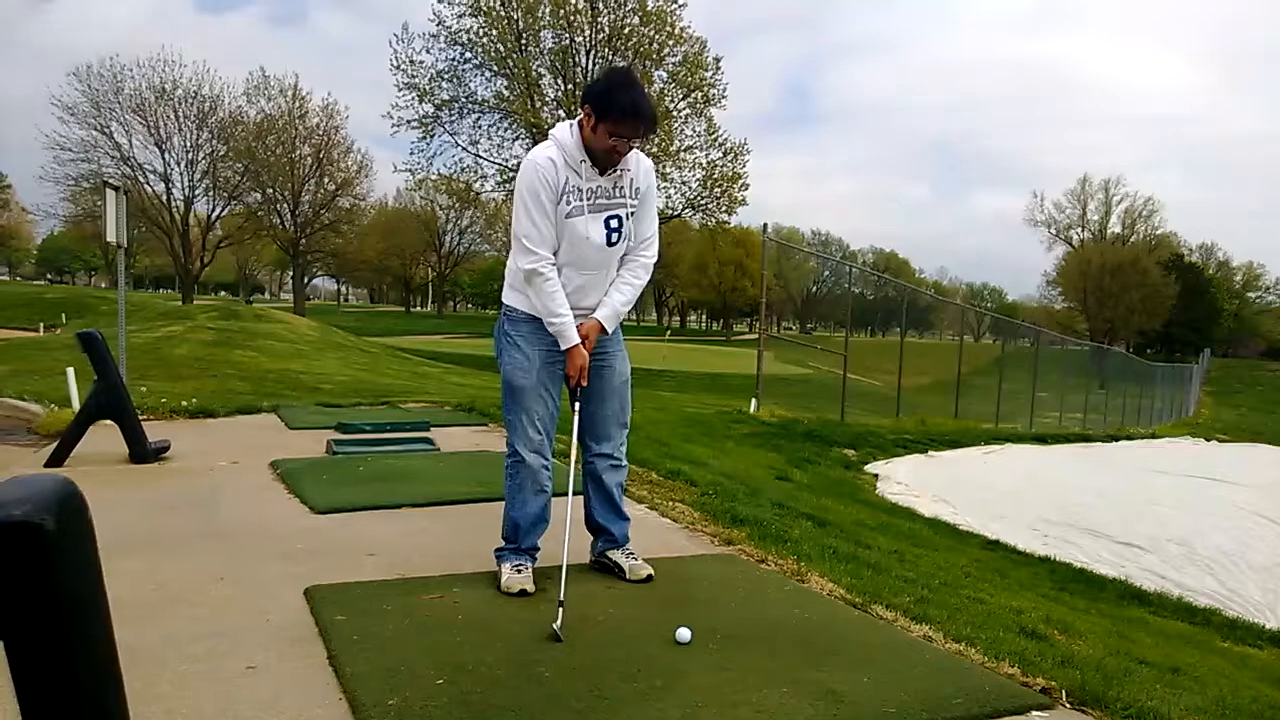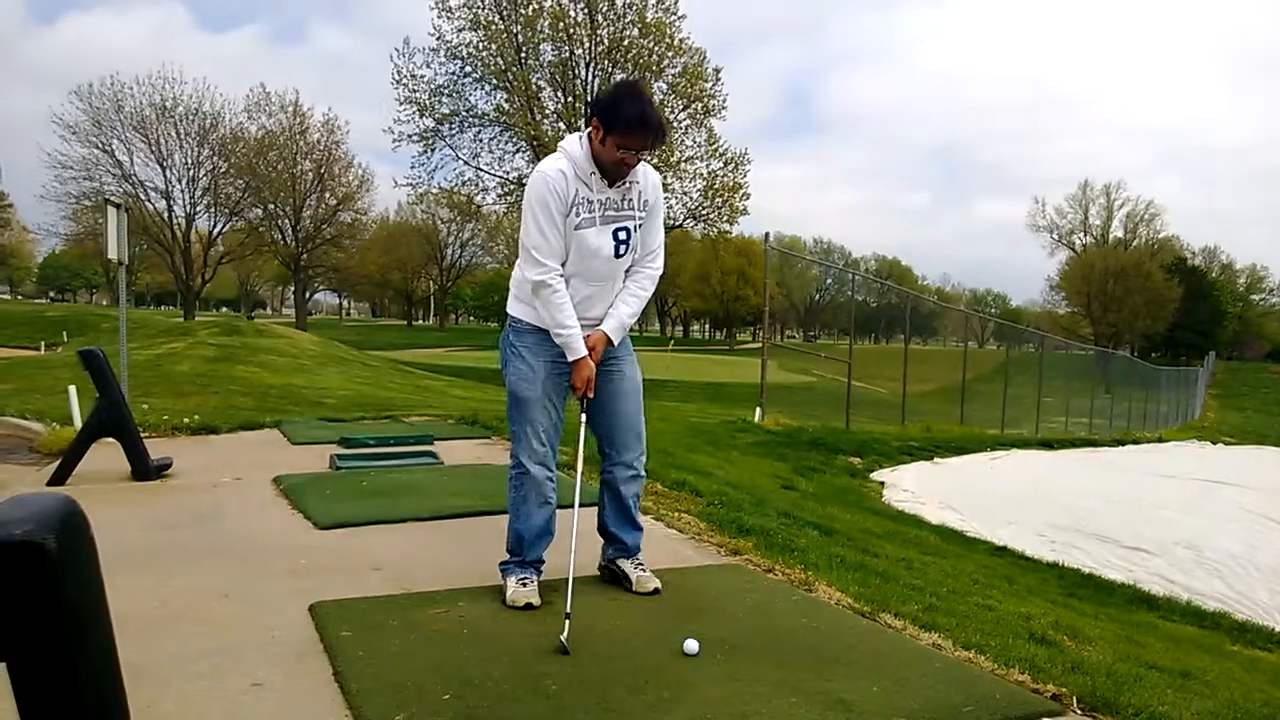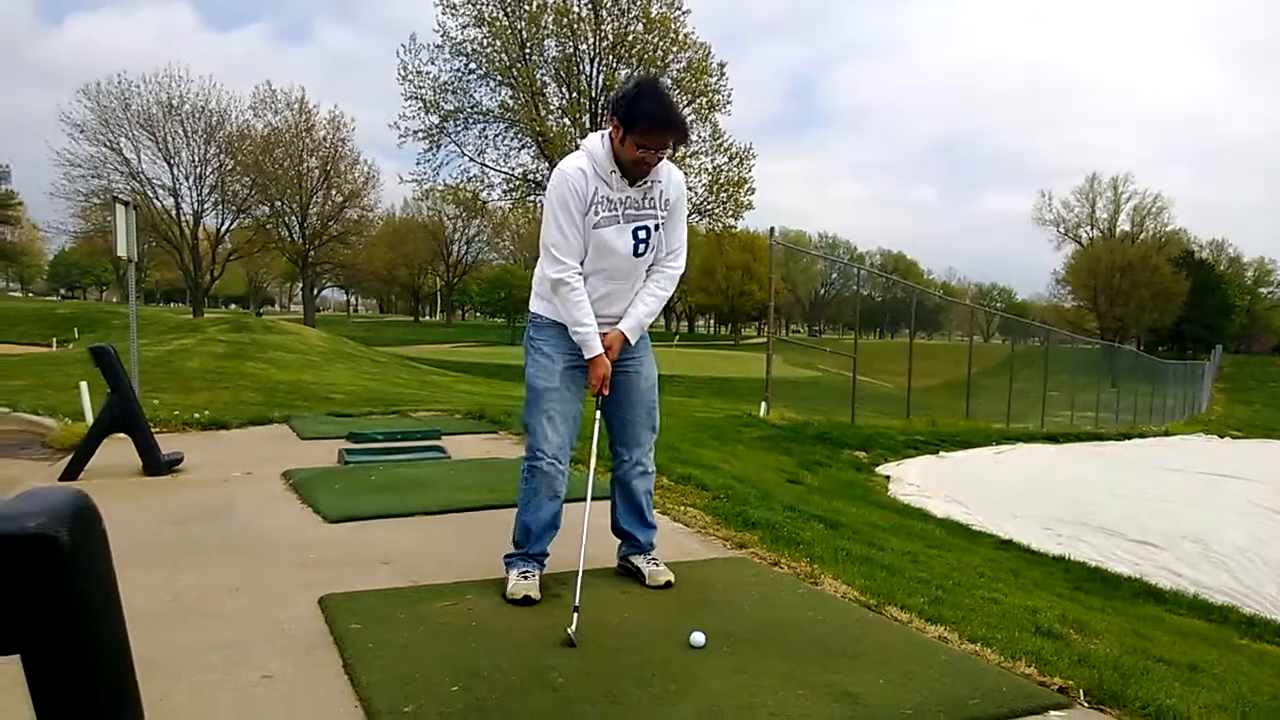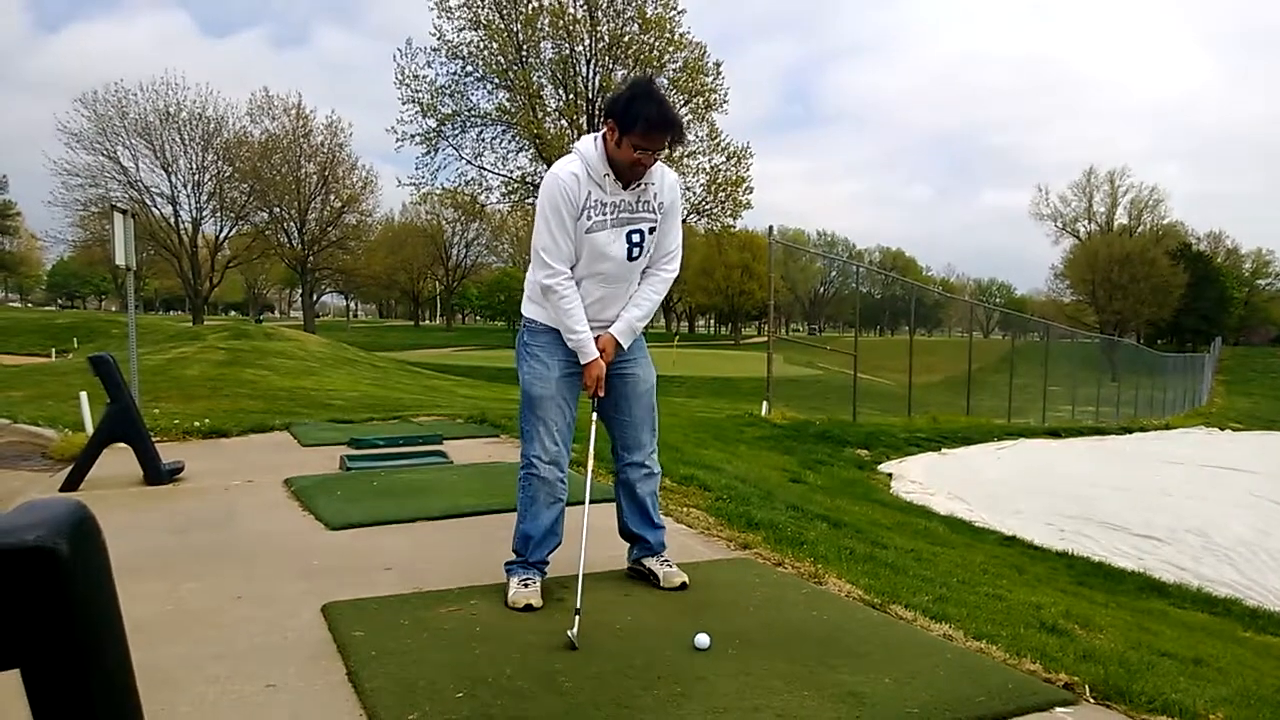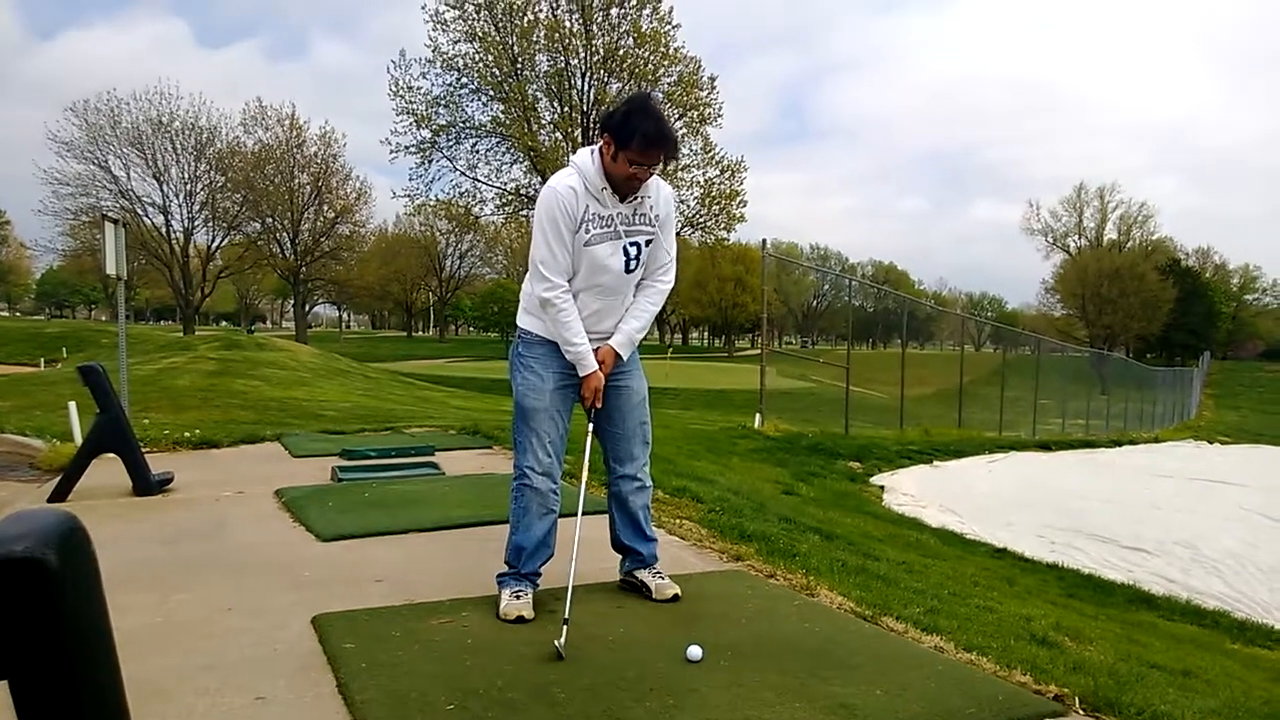
dt=0.4s
person 1, frame 1
left shoulder: (641, 171)
right shoulder: (543, 165)
left elbow: (642, 256)
right elbow: (534, 263)
left wrist: (600, 322)
right wrist: (568, 339)
left hip: (601, 324)
right hip: (535, 322)
left knee: (609, 445)
right knee: (531, 448)
left ankle: (612, 544)
right ankle: (518, 553)
person 1, frame 2
left shoulder: (648, 183)
right shoulder: (552, 176)
left elbow: (647, 267)
right elbow: (543, 273)
left wrist: (606, 333)
right wrist: (576, 351)
left hip: (609, 334)
right hip: (540, 332)
left knee: (626, 451)
right knee: (535, 459)
left ankle: (622, 553)
right ankle: (522, 566)
person 1, frame 3
left shoulder: (671, 183)
right shoulder: (574, 175)
left elbow: (669, 266)
right elbow: (564, 272)
left wrist: (624, 333)
right wrist: (593, 348)
left hip: (628, 332)
right hip: (560, 328)
left knee: (637, 449)
right knee: (549, 450)
left ankle: (637, 548)
right ankle: (526, 559)
person 1, frame 4
left shoulder: (665, 185)
right shoulder: (565, 179)
left elbow: (662, 269)
right elbow: (552, 275)
left wrist: (616, 336)
right wrist: (586, 352)
left hip: (623, 335)
right hip: (554, 333)
left knee: (639, 452)
right knee: (545, 459)
left ankle: (647, 551)
right ankle: (527, 567)
person 1, frame 5
left shoulder: (660, 197)
right shoulder: (563, 192)
left elbow: (658, 280)
right elbow: (551, 289)
left wrist: (616, 348)
right wrist: (585, 363)
left hip: (618, 347)
right hip: (549, 344)
left knee: (632, 464)
right knee: (538, 470)
left ankle: (640, 563)
right ankle: (520, 578)
